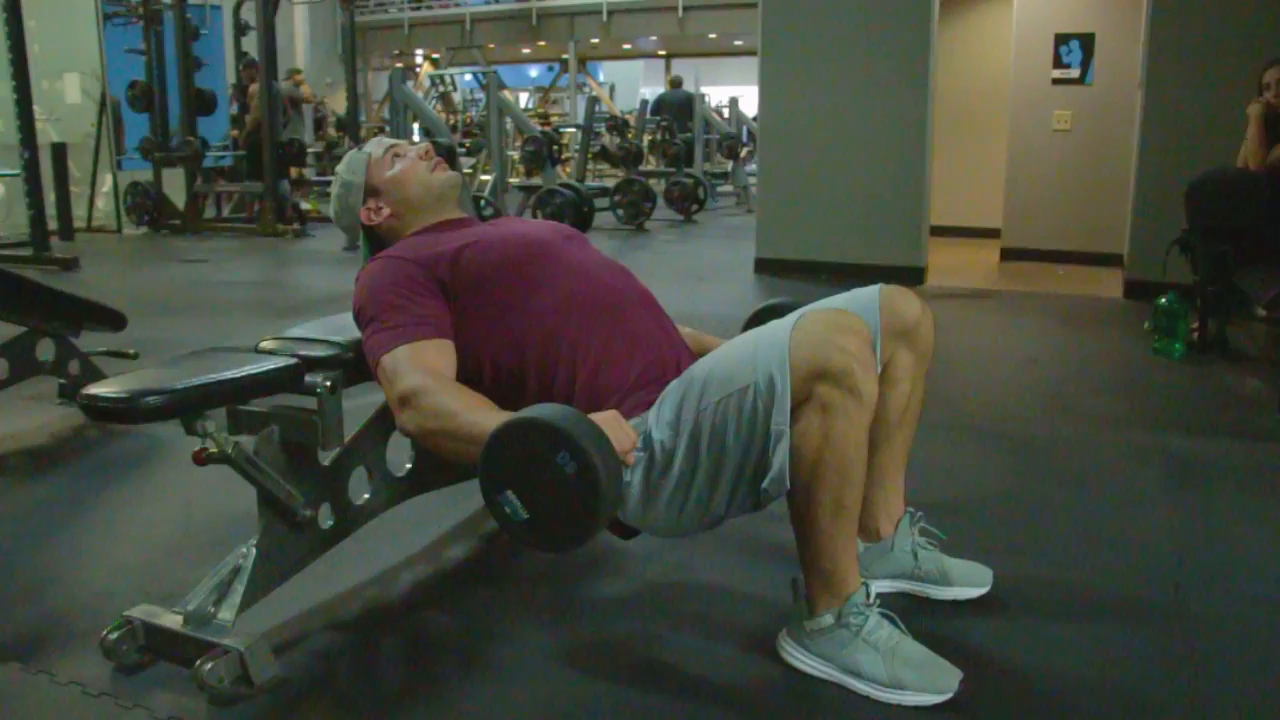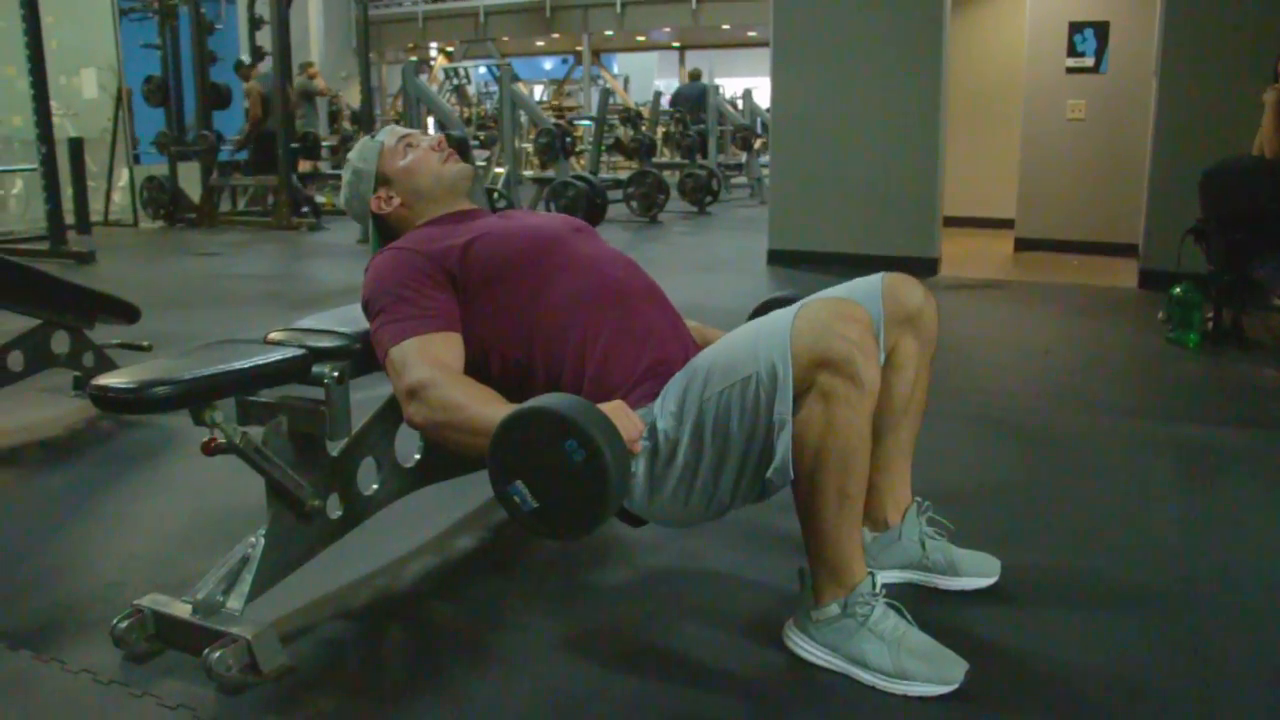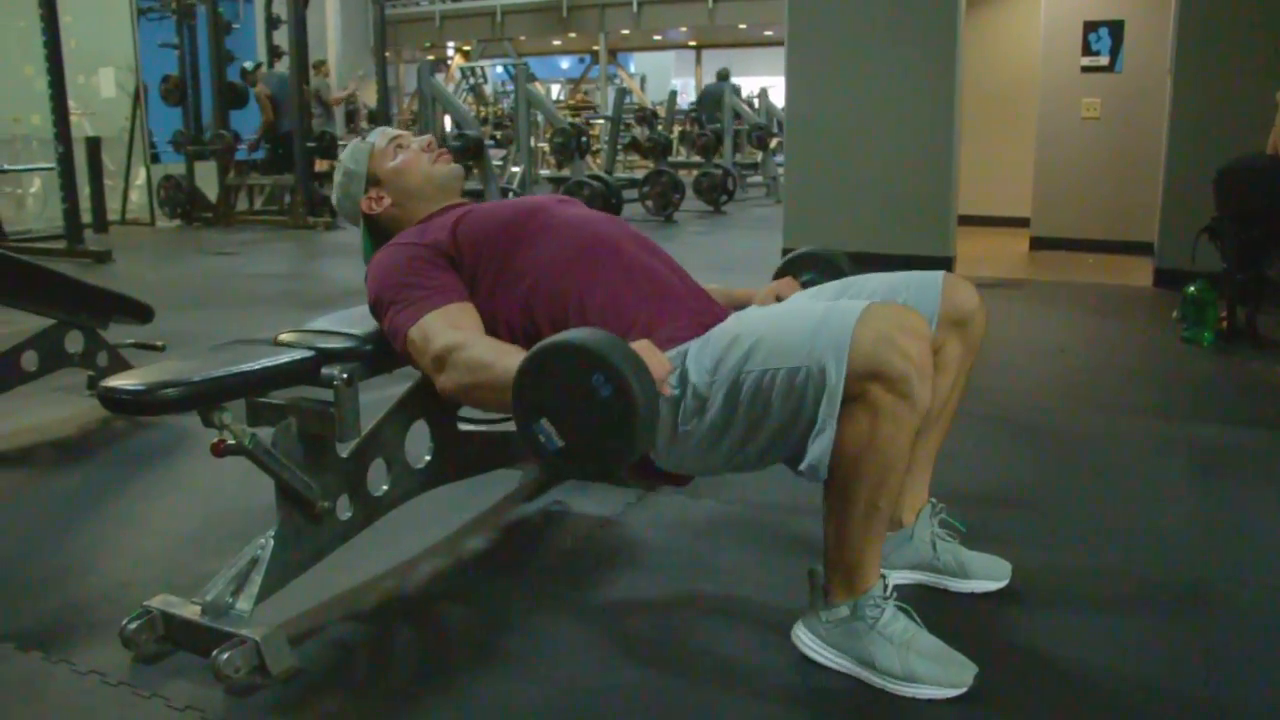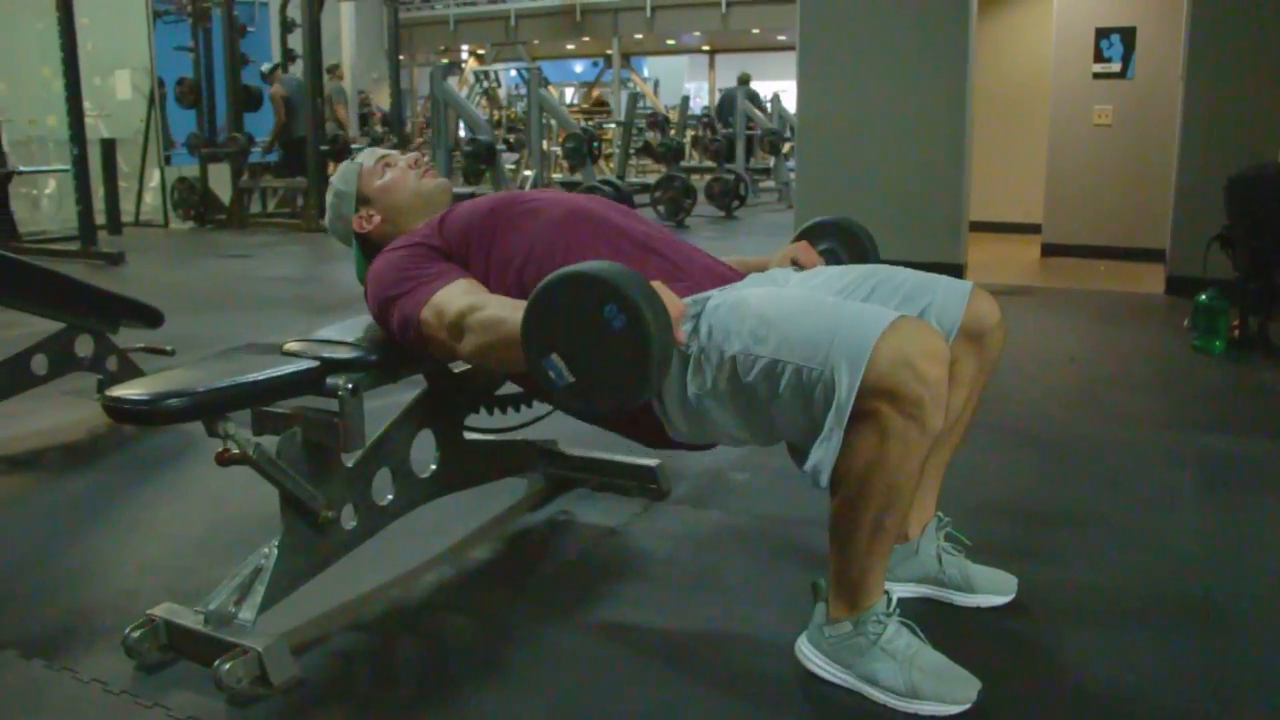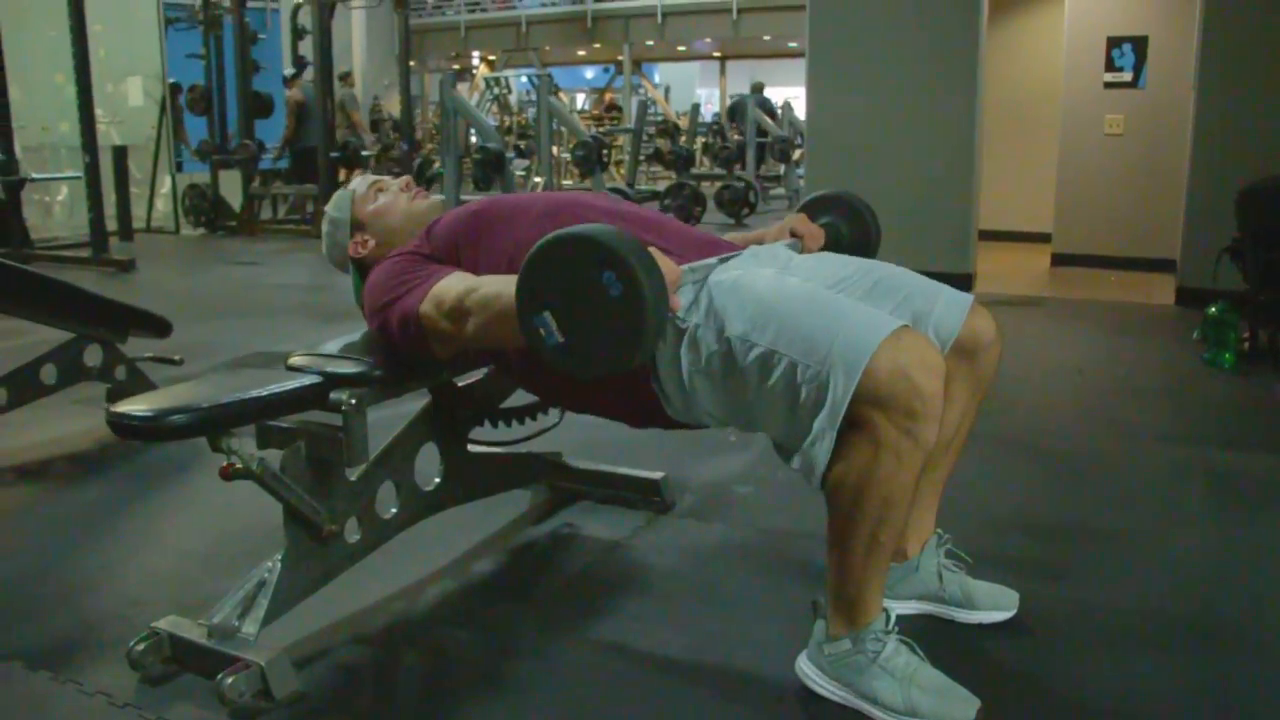
dt=0.3s
person 1, frame 1
left shoulder: (508, 233)
right shoulder: (400, 271)
right elbow: (418, 398)
left wrist: (738, 350)
left hip: (696, 392)
right hip: (650, 442)
left knee: (899, 315)
right knee: (836, 346)
left ankle: (882, 540)
right ankle: (833, 621)
person 1, frame 2
left shoulder: (517, 226)
right shoulder: (409, 264)
right elbow: (426, 392)
left wrist: (738, 343)
left hip: (702, 383)
right hip: (654, 434)
left knee: (902, 301)
right knee: (836, 335)
left ankle: (889, 528)
right ankle: (838, 611)
person 1, frame 3
left shoulder: (504, 222)
right shoulder: (408, 257)
right elbow: (454, 360)
left wrist: (753, 296)
left hip: (720, 328)
right hip: (678, 378)
left knee: (953, 305)
right knee: (894, 347)
left ankle: (905, 529)
right ankle: (847, 610)
person 1, frame 4
left shoulder: (493, 223)
right shoulder: (403, 263)
right elbow: (469, 325)
left wrist: (764, 264)
left hip: (729, 297)
right hip: (683, 342)
left knee: (972, 319)
right knee: (910, 368)
left ankle: (910, 543)
right ankle: (849, 624)
person 1, frame 5
left shoulder: (477, 232)
right shoulder: (399, 280)
right elbow: (468, 311)
left wrist: (759, 235)
right hip: (683, 312)
left knee: (969, 337)
right knee: (904, 380)
left ankle: (908, 561)
right ankle: (850, 641)
